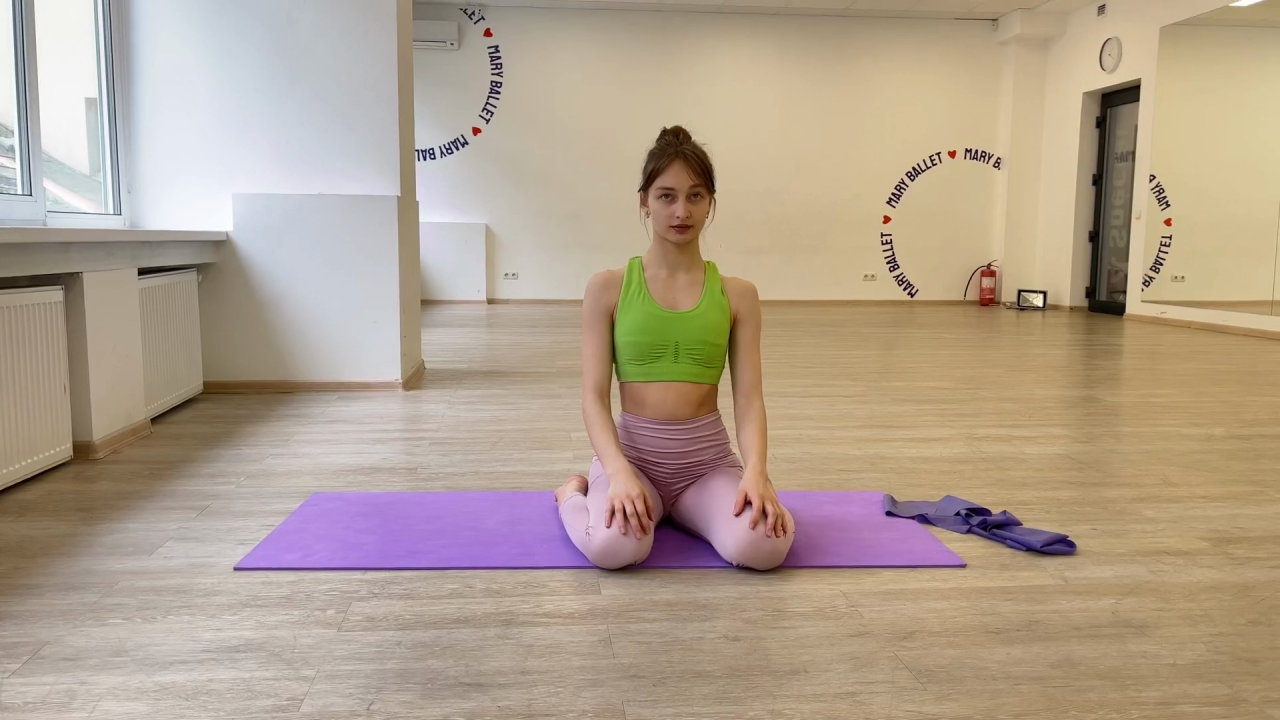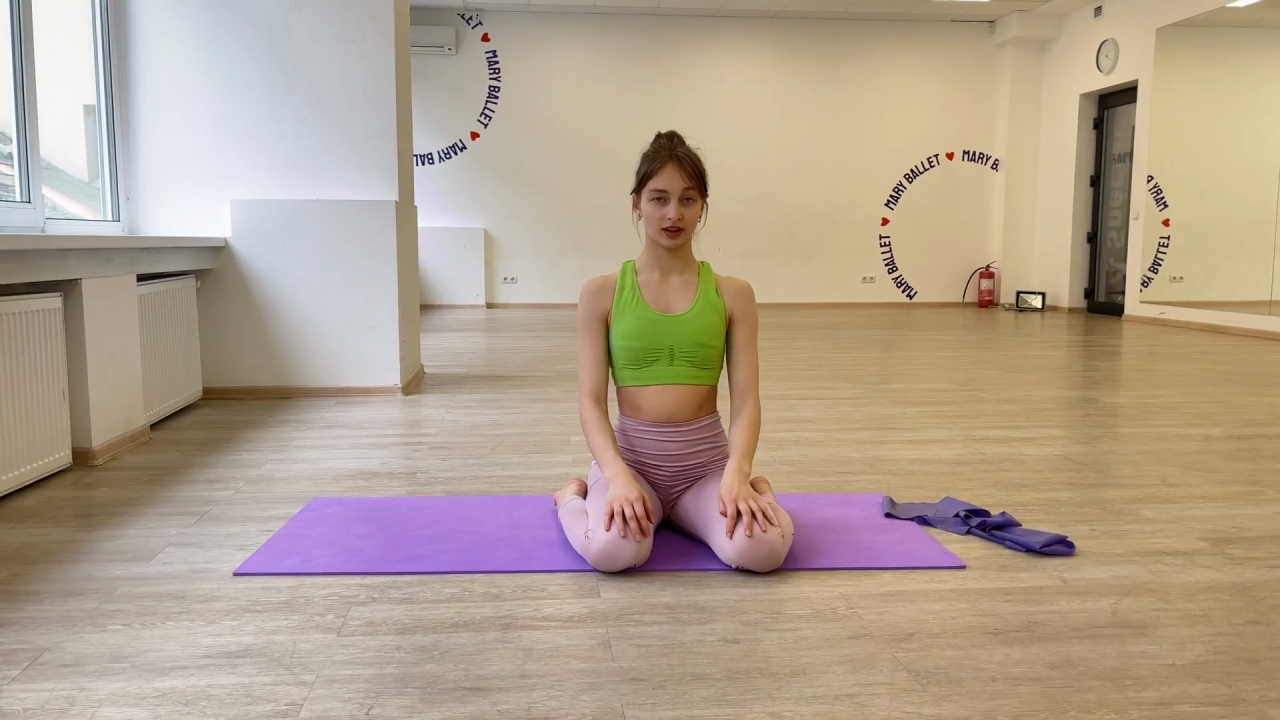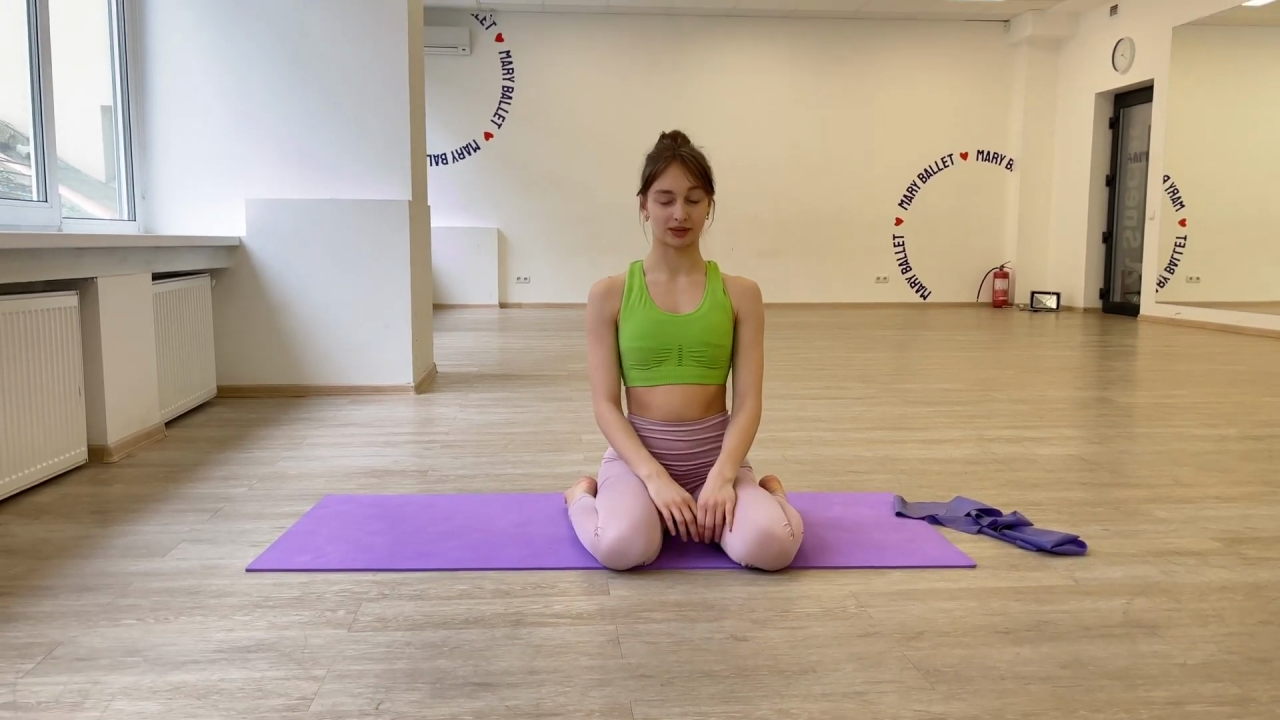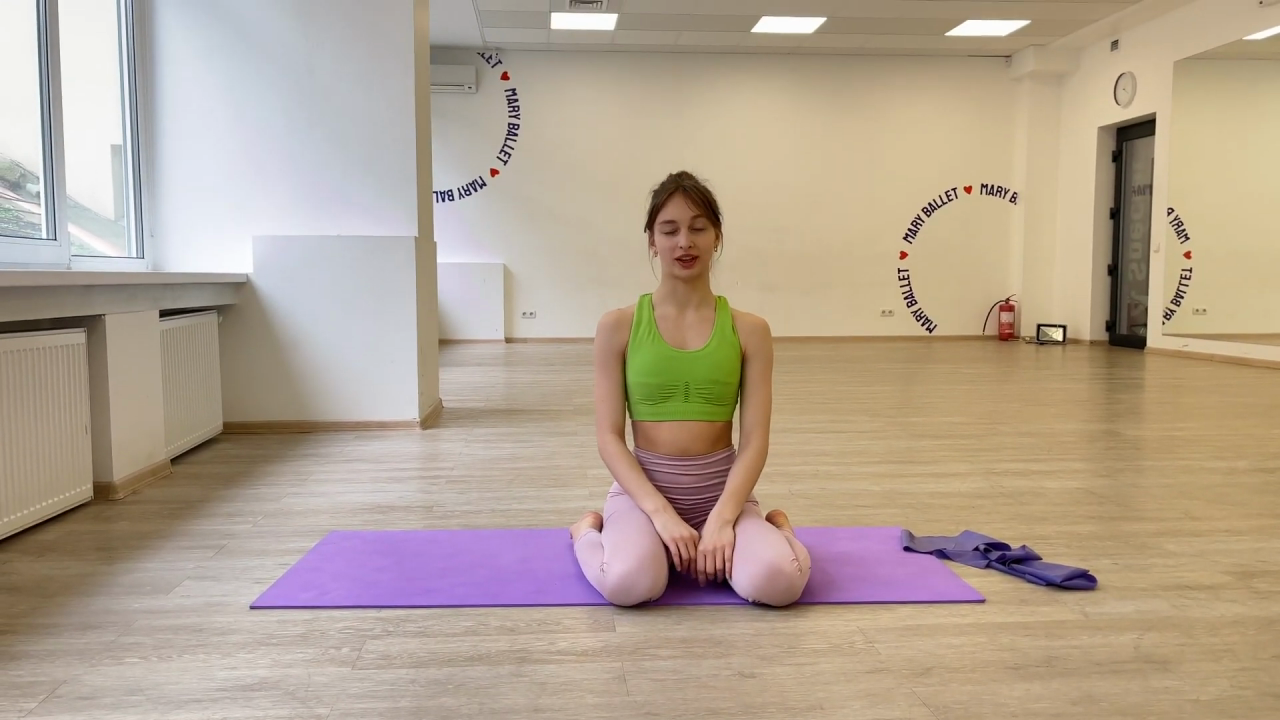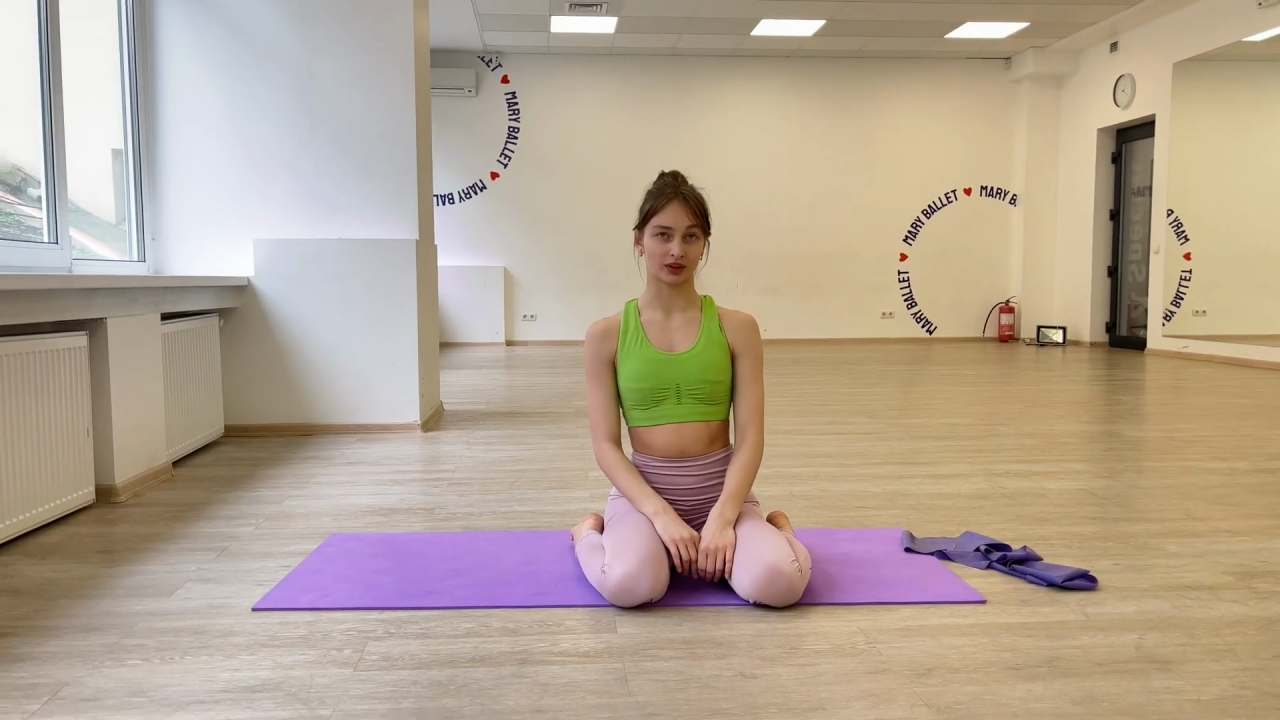
dt=1s
person 1, frame 1
left shoulder: (738, 295)
right shoulder: (608, 288)
left elbow: (749, 398)
right elbow: (594, 396)
left wrist: (755, 471)
right wrist: (618, 472)
left hip: (708, 456)
right hip: (632, 451)
left knee: (764, 546)
right knee: (612, 545)
left ankle: (681, 506)
right ankle: (574, 494)
person 1, frame 2
left shoulder: (733, 295)
right shoulder: (601, 293)
left elbow: (746, 400)
right elbow: (591, 400)
left wrist: (737, 472)
right wrist: (616, 476)
left hip: (706, 457)
right hip: (631, 454)
left knee: (762, 548)
right knee: (612, 549)
left ankle: (754, 493)
right ankle: (573, 498)
person 1, frame 3
left shoulder: (740, 294)
right shoulder: (610, 293)
left elbow: (748, 402)
right elbow: (605, 404)
left wrist: (722, 477)
right wrist: (655, 476)
left hip: (714, 452)
right hip: (637, 452)
left knee: (770, 546)
right knee: (622, 547)
left ankle: (767, 492)
right ankle: (583, 496)
person 1, frame 4
left shoulder: (749, 330)
right shoulder: (618, 326)
left elbow: (754, 441)
right elbow: (609, 437)
left wrist: (721, 517)
right wrist: (660, 512)
left hip: (722, 489)
right hip: (643, 487)
left knee: (777, 582)
right knee: (628, 584)
left ankle: (774, 527)
right ankle: (588, 531)
person 1, frame 5
left shoulder: (737, 328)
right shoulder: (606, 334)
left elbow: (750, 437)
right elbow: (606, 444)
left wrist: (722, 517)
right wrist: (661, 514)
left hip: (721, 488)
right hip: (643, 490)
left knee: (777, 583)
right knee: (630, 585)
left ankle: (775, 528)
right ankle: (590, 533)
